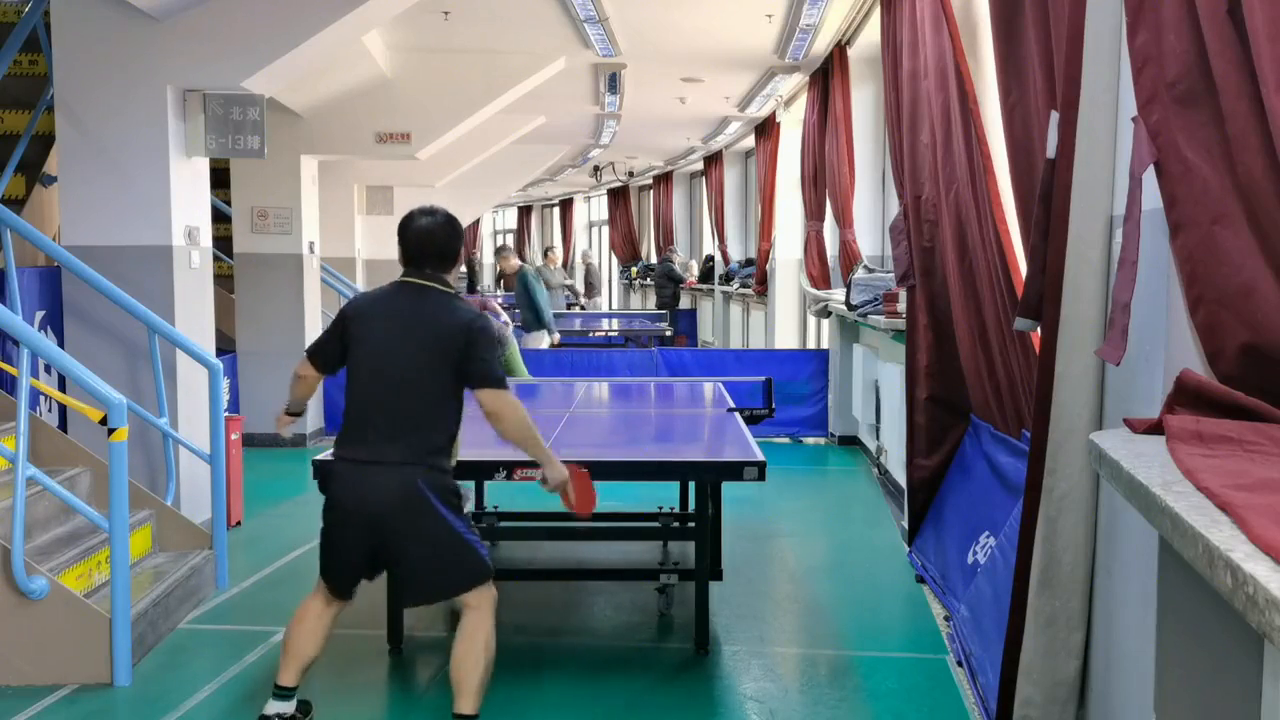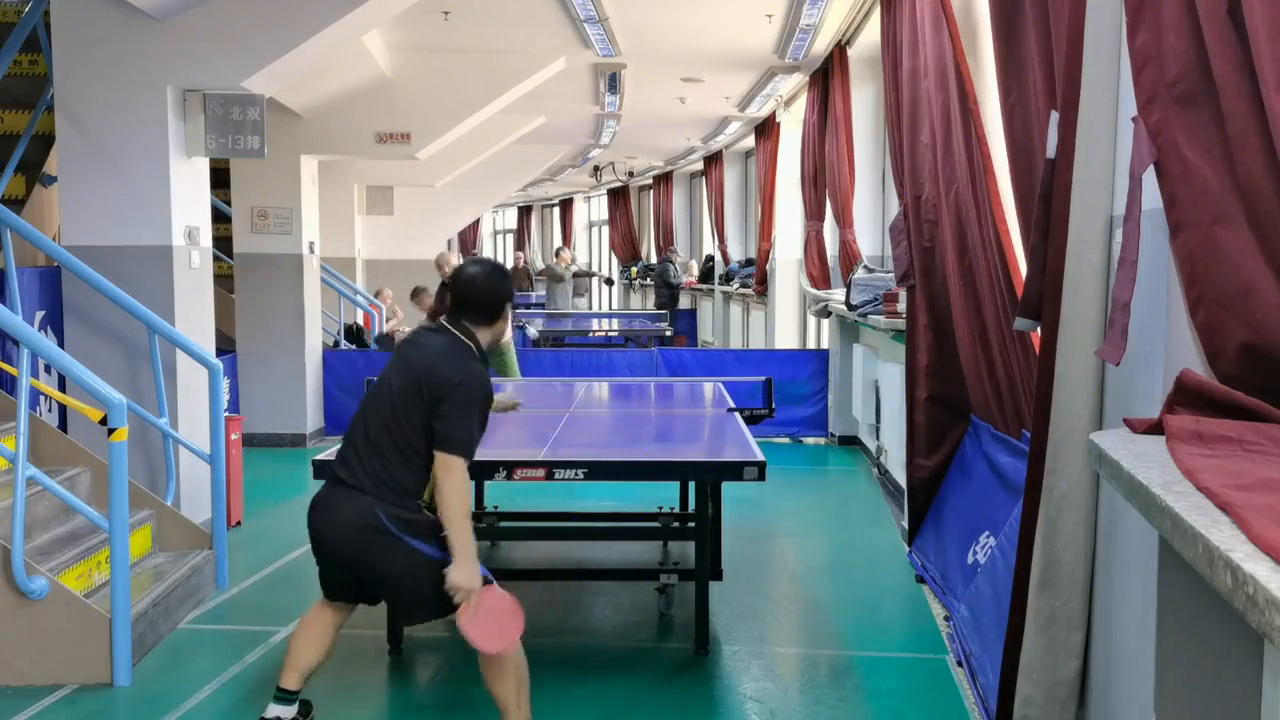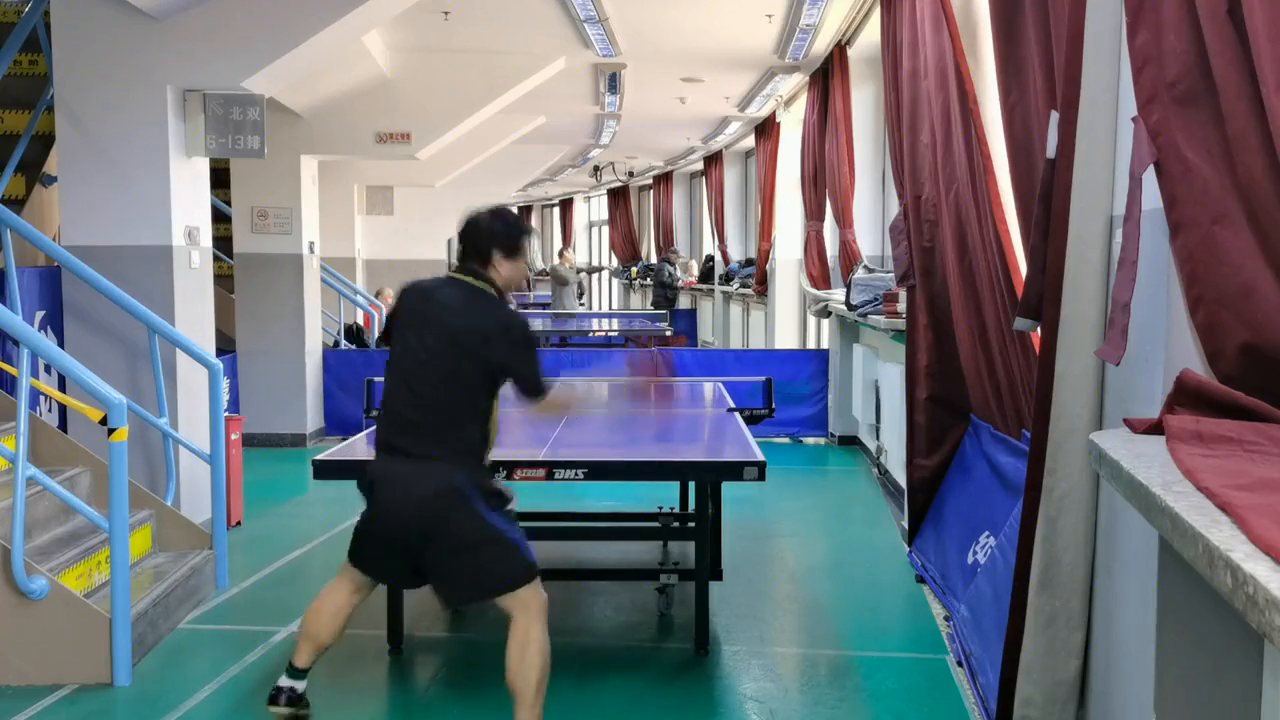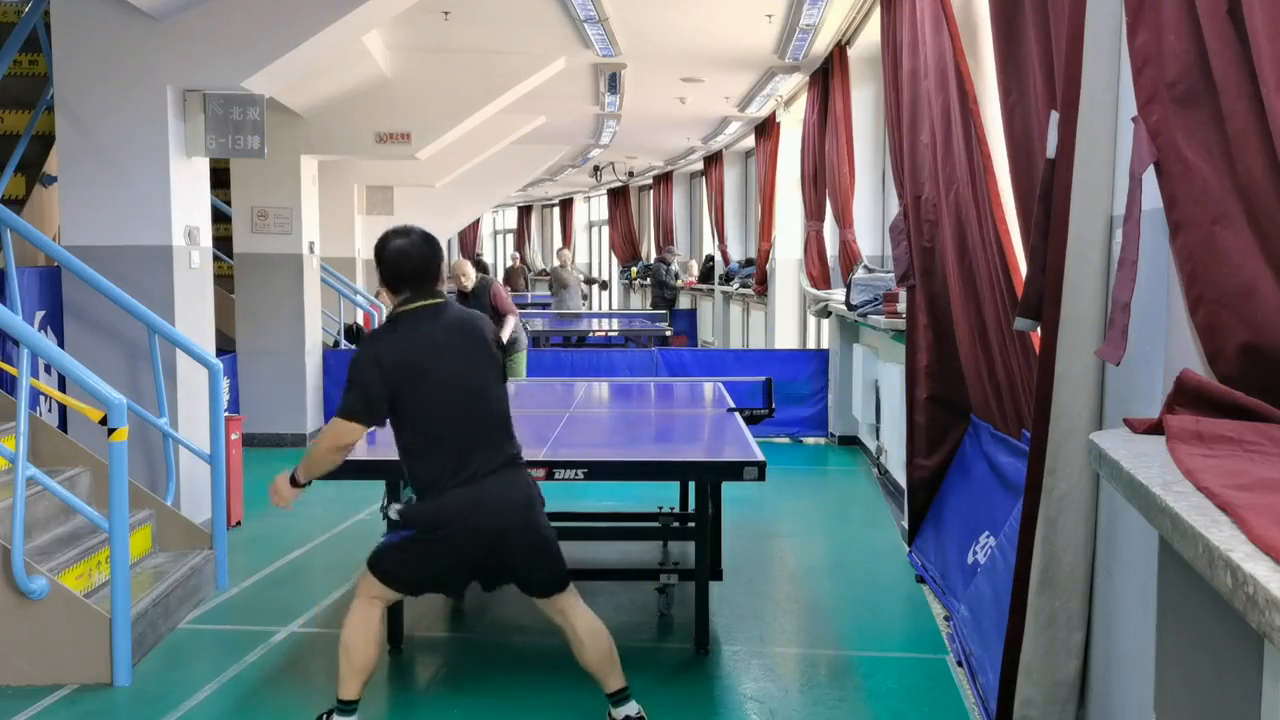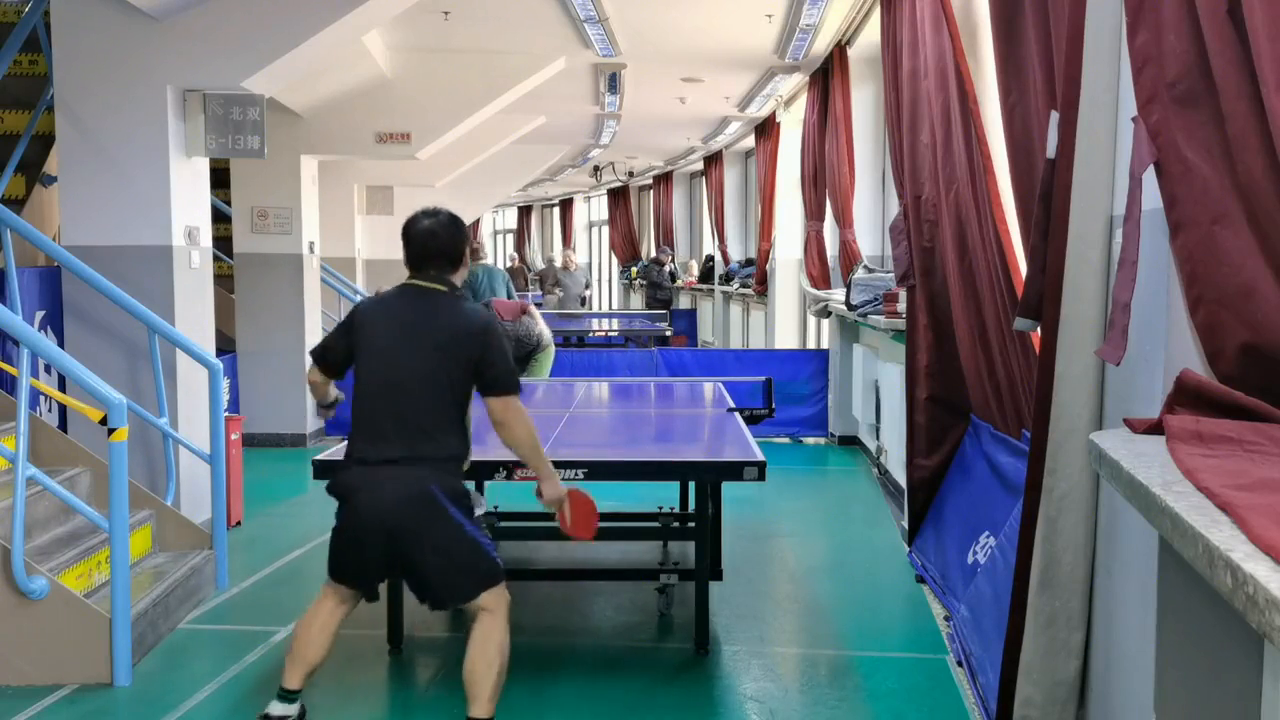
dt=0.4s
person 1, frame 1
left shoulder: (362, 307)
right shoulder: (468, 323)
left elbow: (306, 373)
right elbow: (498, 407)
left wrist: (292, 409)
right wrist: (547, 460)
left hip: (349, 482)
right hip: (414, 488)
left knee: (329, 594)
right knee: (480, 602)
person 1, frame 2
left shoulder: (425, 343)
right shoulder: (466, 376)
right elbow: (449, 472)
right wrist: (464, 557)
left hip: (331, 510)
right hip: (379, 523)
left knee: (335, 604)
person 1, frame 3
left shoulder: (416, 295)
right shoulder: (503, 326)
right elbow: (544, 402)
left hip: (392, 482)
right hip: (449, 491)
left knee: (352, 582)
right knee: (529, 604)
person 1, frame 4
left shoulder: (378, 348)
right shoulder: (476, 325)
left elbow: (345, 434)
left wrist: (295, 478)
left hip: (445, 510)
right hip: (513, 496)
left knee: (369, 596)
right knee: (565, 605)
person 1, frame 5
left shoulder: (369, 311)
right shoulder: (479, 324)
left elbow: (318, 374)
right elbow: (508, 415)
left wrist: (327, 401)
right wrist: (546, 478)
left hip: (363, 488)
right hip: (426, 493)
left knee: (337, 593)
right knee: (492, 605)
